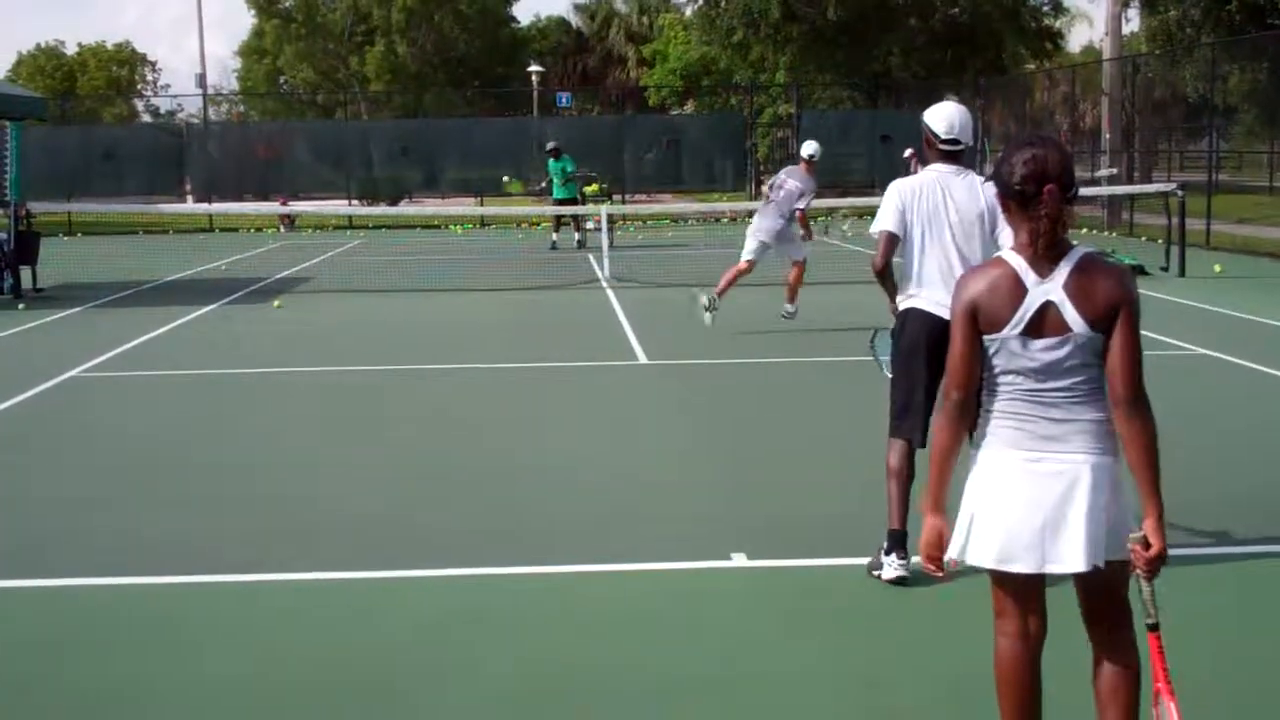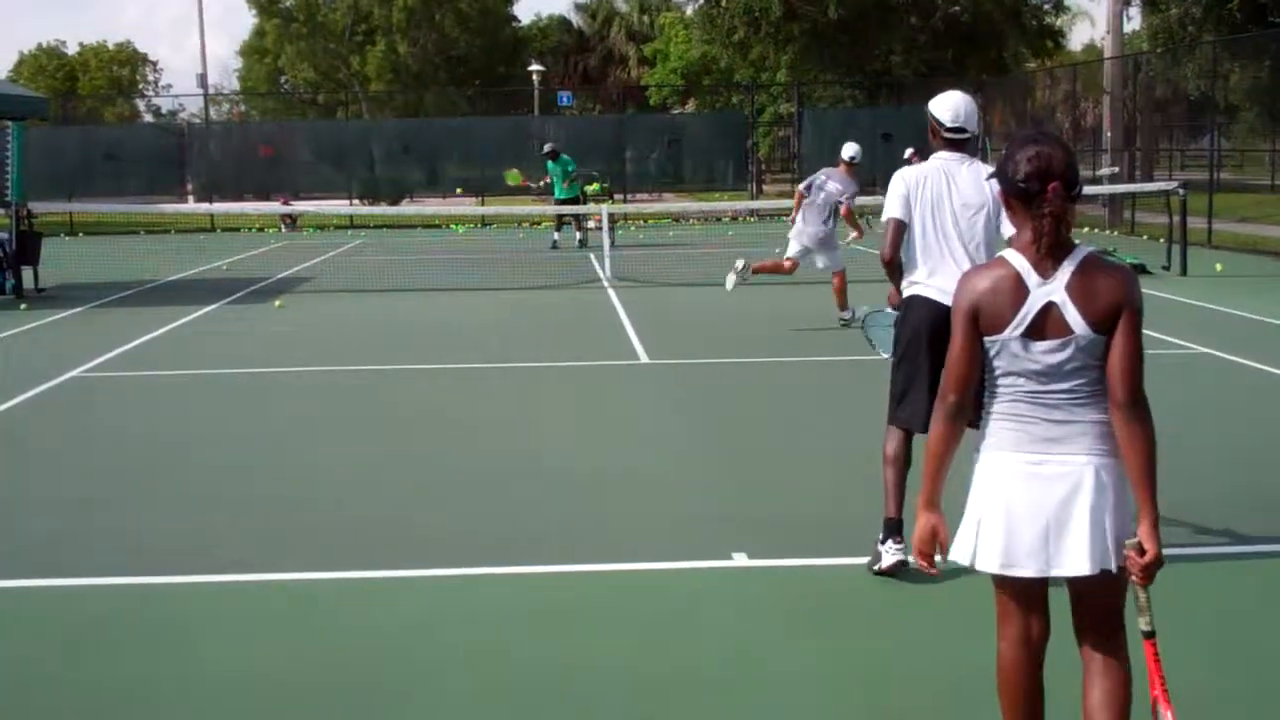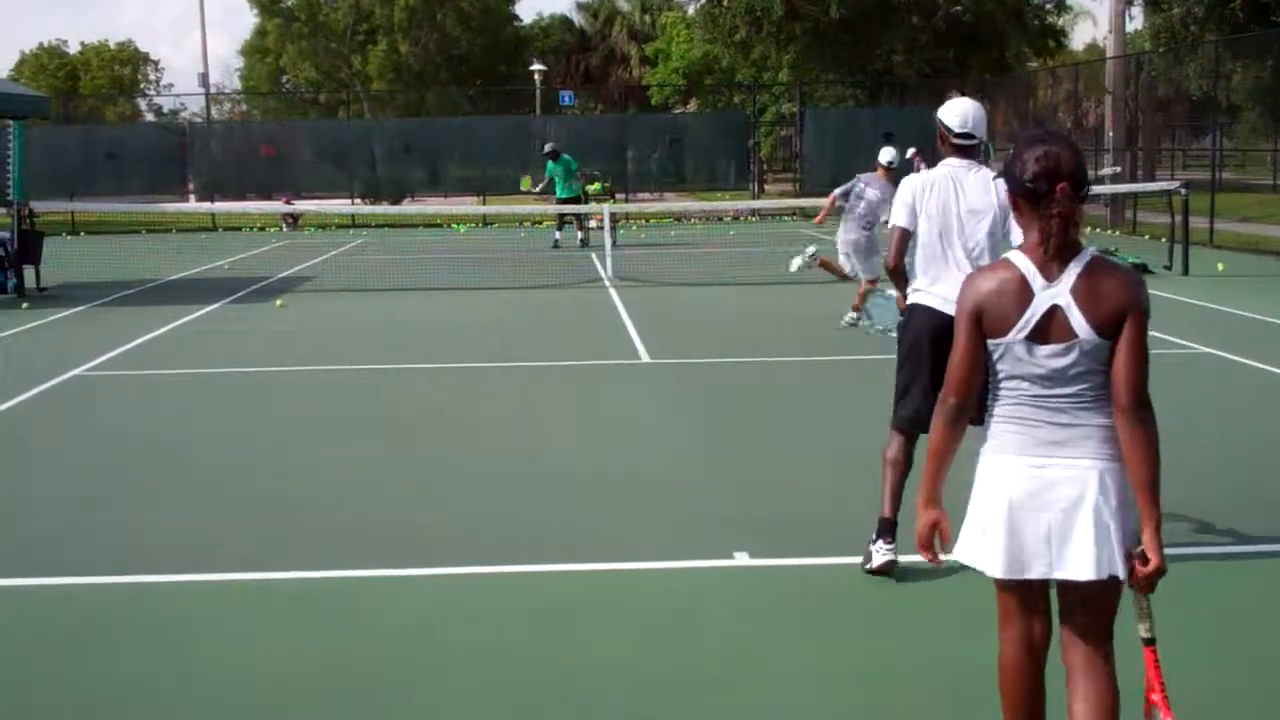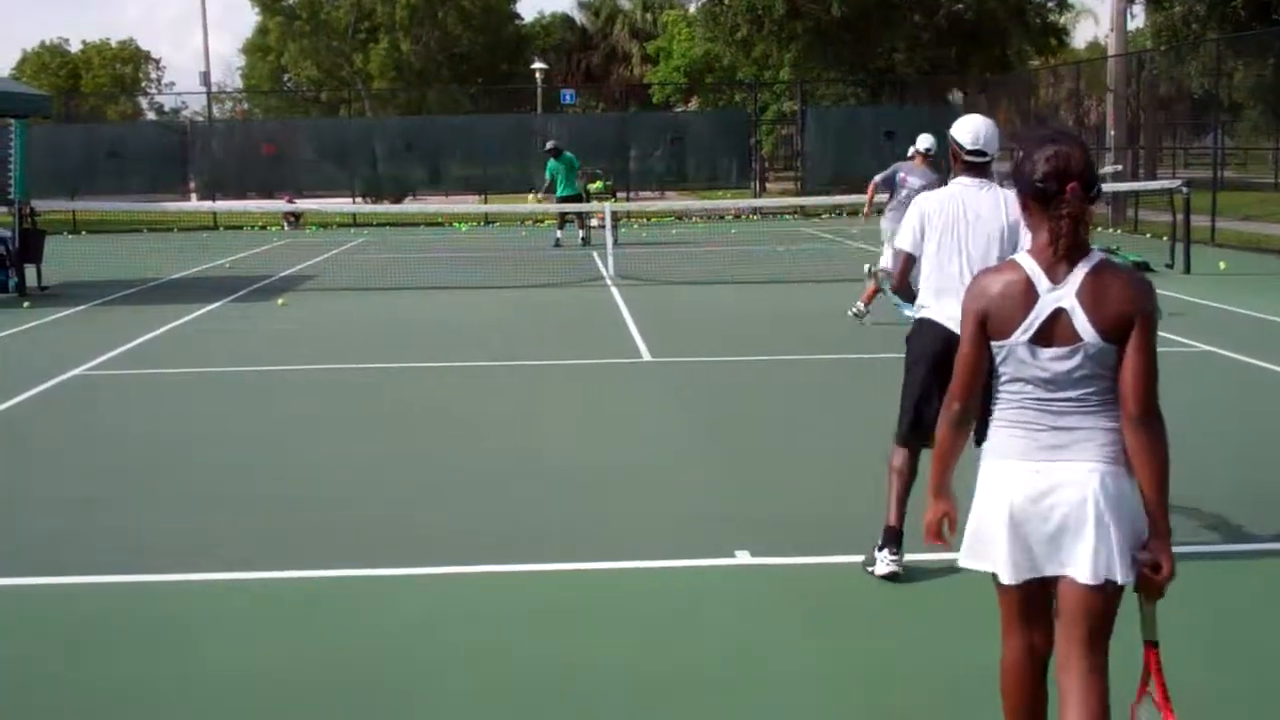
dt=0.1s
person 1, frame 1
left shoulder: (978, 286)
right shoulder: (1110, 283)
left elbow: (956, 405)
right elbow: (1128, 402)
left wrist: (934, 507)
right wrist: (1153, 513)
left hip: (1007, 474)
right hip: (1087, 473)
left knee: (1018, 629)
right knee: (1111, 630)
person 1, frame 2
left shoulder: (980, 286)
right shoulder: (1114, 283)
left elbow: (953, 404)
right elbow: (1127, 404)
left wrist: (928, 504)
right wrist: (1148, 517)
left hip: (1010, 475)
right hip: (1091, 475)
left knee: (1021, 631)
right knee: (1103, 639)
person 1, frame 3
left shoulder: (984, 286)
right shoulder: (1120, 286)
left elbow: (954, 406)
right elbow: (1132, 410)
left wrist: (930, 499)
right wrist: (1150, 522)
left hip: (1012, 476)
right hip: (1093, 479)
left knee: (1023, 635)
right knee: (1089, 649)
person 1, frame 4
left shoulder: (990, 288)
right shoulder: (1128, 291)
left elbow: (958, 407)
right elbow: (1140, 417)
left wrist: (938, 491)
right wrist: (1159, 529)
left hip: (1012, 480)
right hip: (1096, 484)
left knee: (1024, 639)
right knee: (1082, 657)
person 2, frame 1
left shoulder: (903, 190)
right shoulder: (990, 192)
left elbow: (880, 264)
left wrist: (896, 297)
left hip: (920, 319)
left knee: (903, 436)
left ankle: (894, 549)
person 2, frame 2
left shoulder: (909, 177)
right shoulder: (996, 181)
left elbow: (890, 252)
left wrist: (897, 287)
left hip: (924, 306)
left knee: (902, 423)
left ankle: (892, 537)
person 2, frame 3
left shoulder: (917, 184)
right shoulder: (1002, 189)
left elbow: (894, 260)
left wrist: (909, 290)
left hip: (929, 314)
left knee: (904, 429)
left ankle: (885, 537)
person 2, frame 4
left shoulder: (927, 204)
right shoulder: (1013, 205)
left elbow: (899, 280)
left hip: (935, 330)
left knee: (908, 440)
left ankle: (889, 547)
person 3, frame 1
left shoulder: (786, 170)
right shoulder: (810, 185)
left elbow: (767, 191)
right elbow: (800, 215)
right wrist: (808, 232)
left hip: (759, 223)
right hip: (779, 228)
left knee: (744, 266)
right knee: (800, 261)
left ankle: (714, 298)
right ankle: (789, 306)
person 3, frame 2
left shoulder: (824, 173)
right shoulder: (852, 186)
left elbow: (801, 190)
right elbow: (845, 211)
left wrist: (795, 212)
right wrist: (858, 228)
left hip: (802, 227)
right hip: (821, 234)
left knee: (787, 267)
right knee: (838, 272)
left ankle: (747, 268)
right ankle: (844, 313)
person 3, frame 3
left shoulder: (861, 178)
right shoulder: (890, 192)
left elbow: (835, 195)
left wrist: (822, 215)
left hip: (845, 234)
right hip: (863, 239)
left knee: (848, 275)
right knee: (871, 280)
left ankle: (816, 259)
right ankle: (853, 314)
person 3, frame 4
left shoulder: (899, 167)
right shoulder: (933, 179)
left elbow: (875, 183)
left wrist: (868, 205)
left hip: (889, 222)
right knee: (892, 270)
left ankle: (878, 272)
right ankle: (861, 306)
